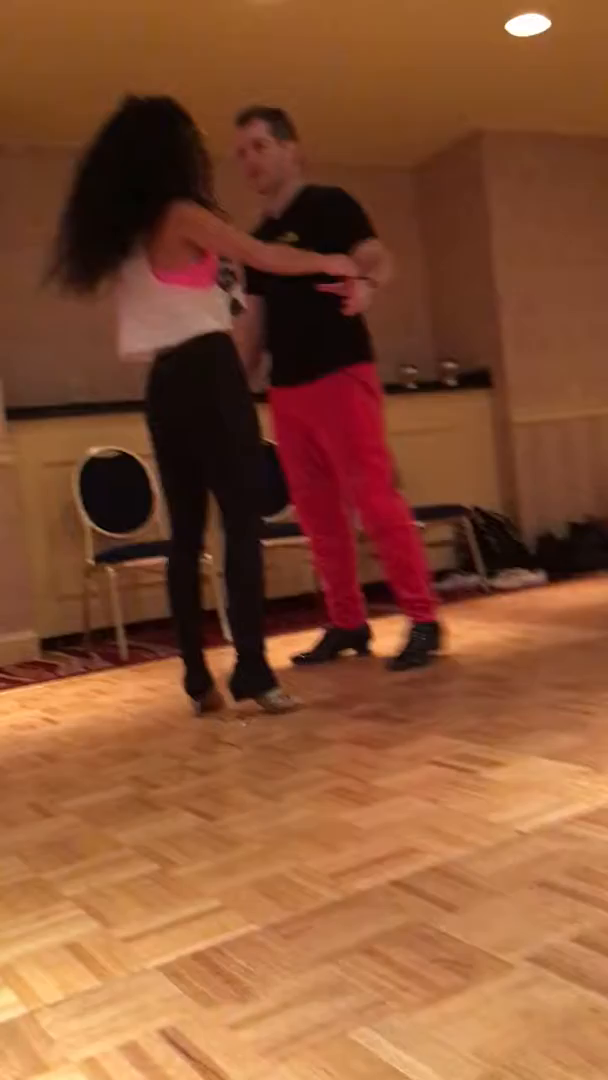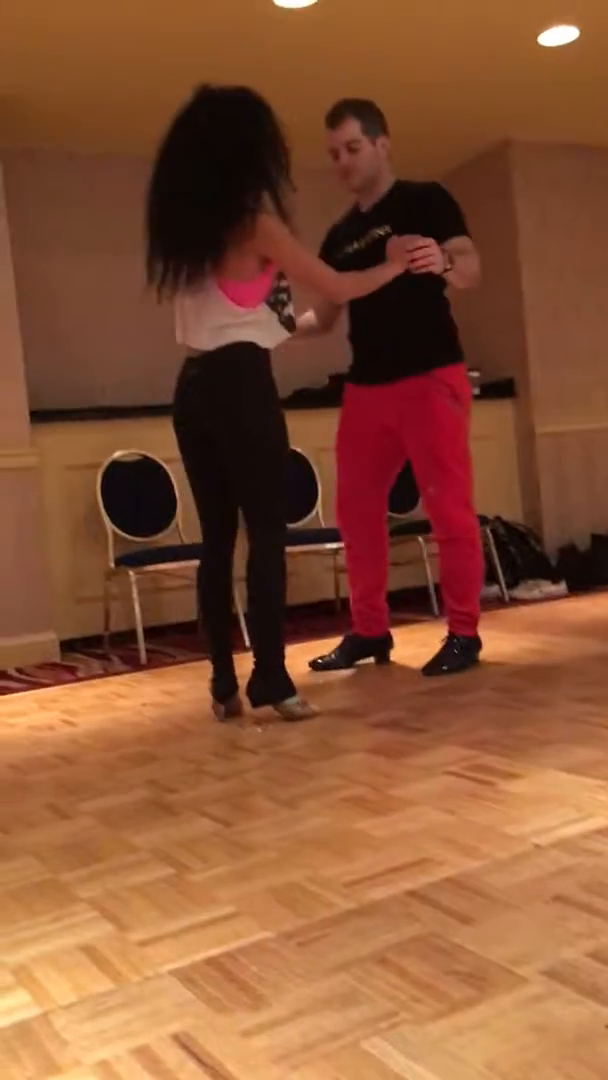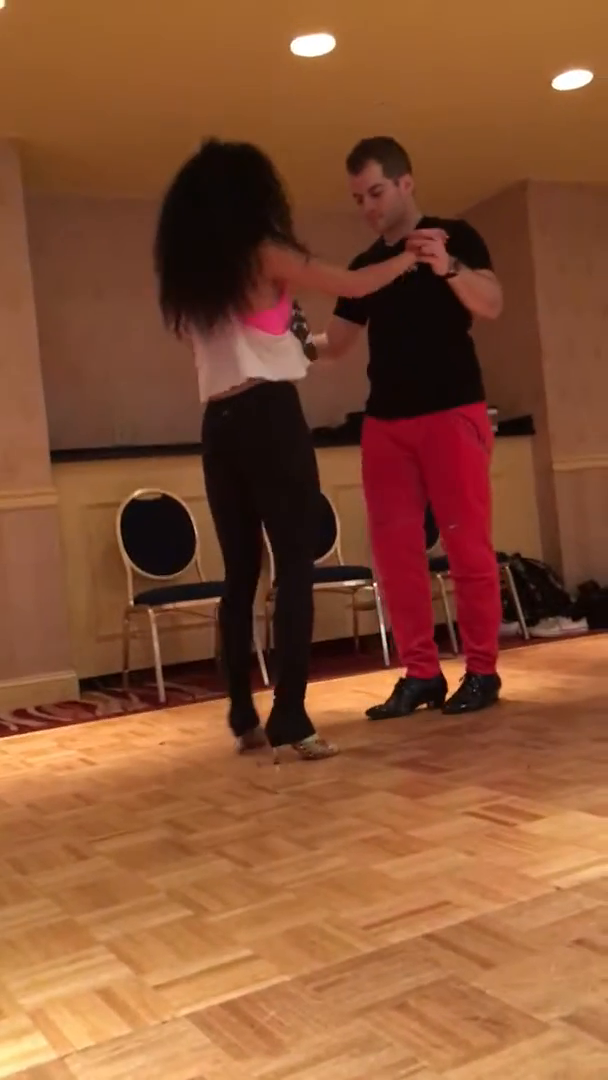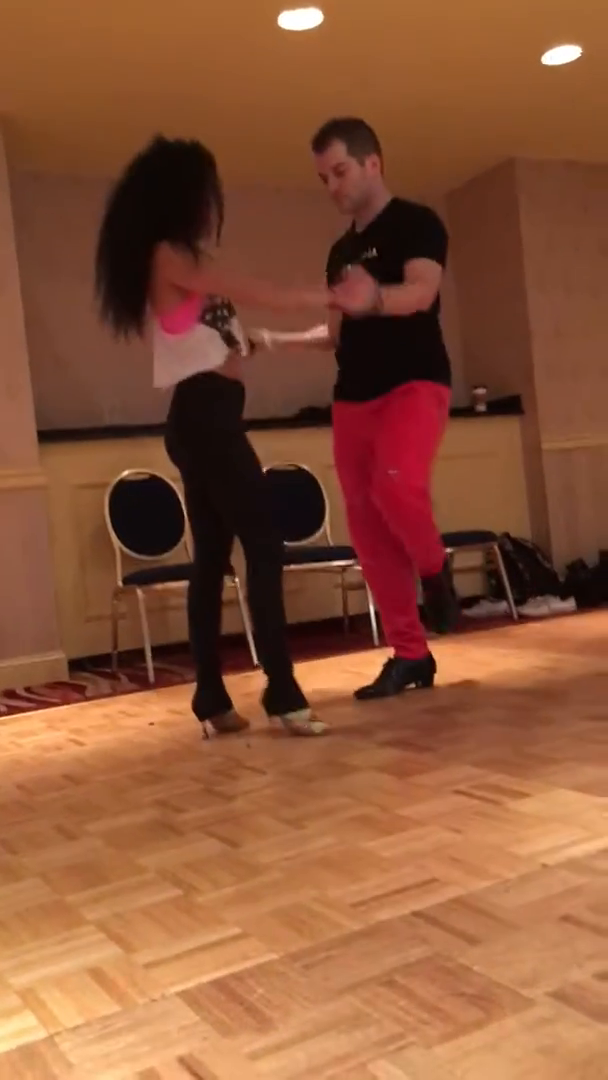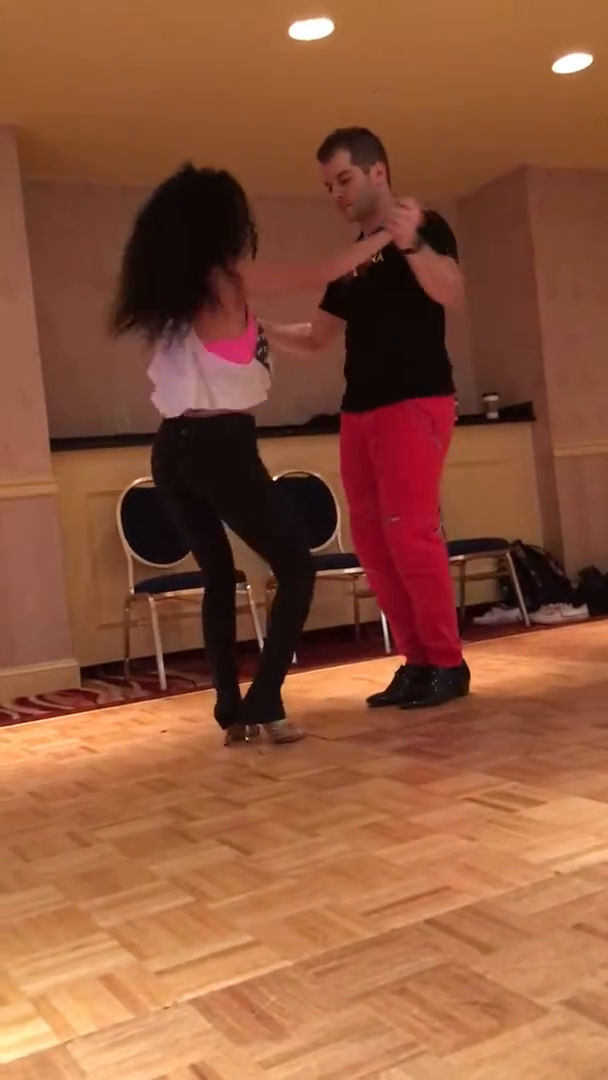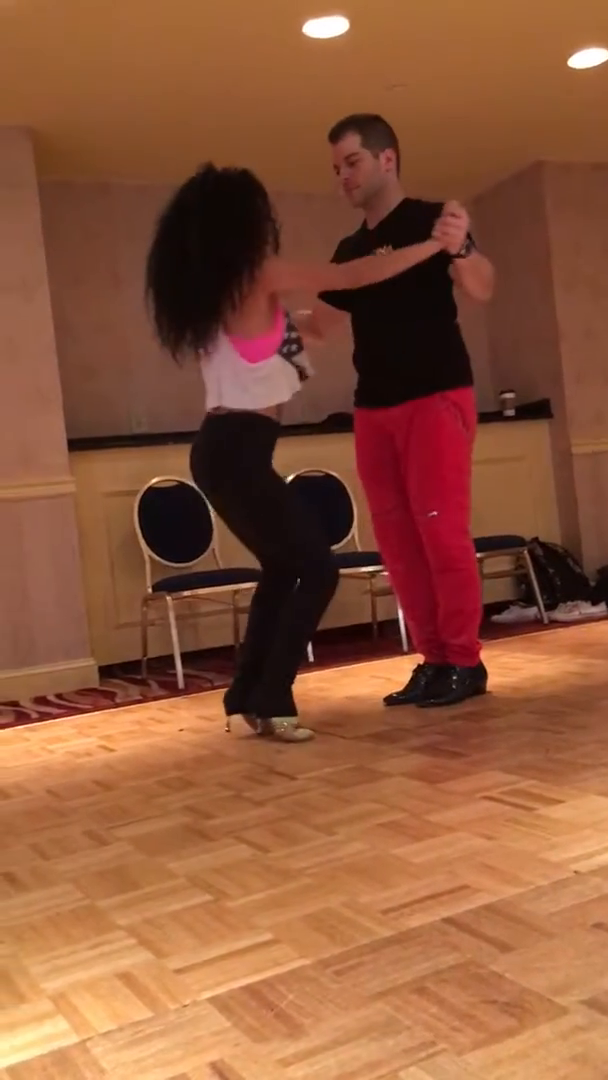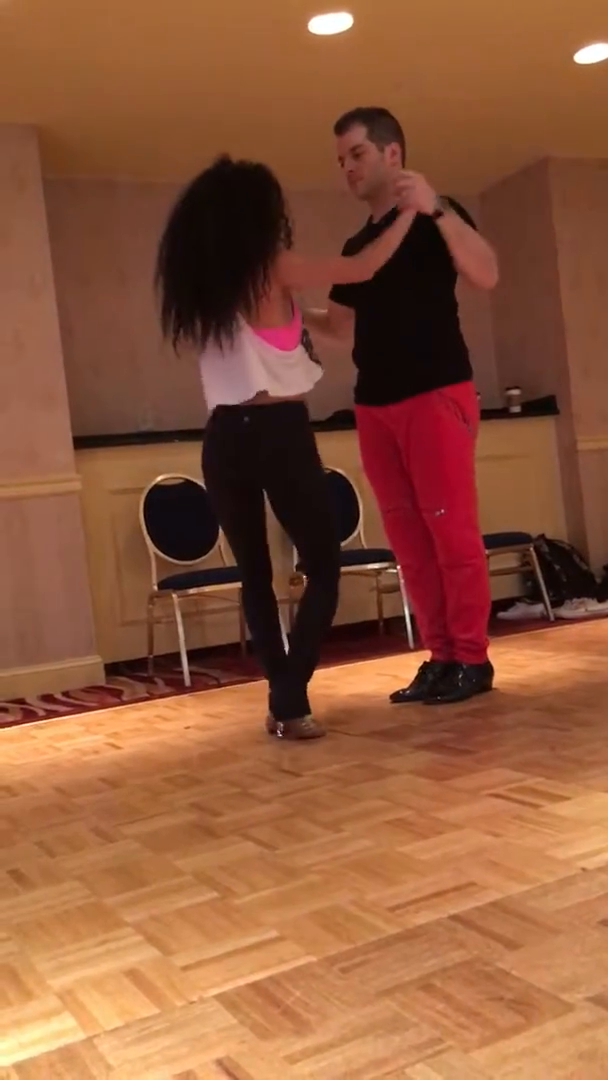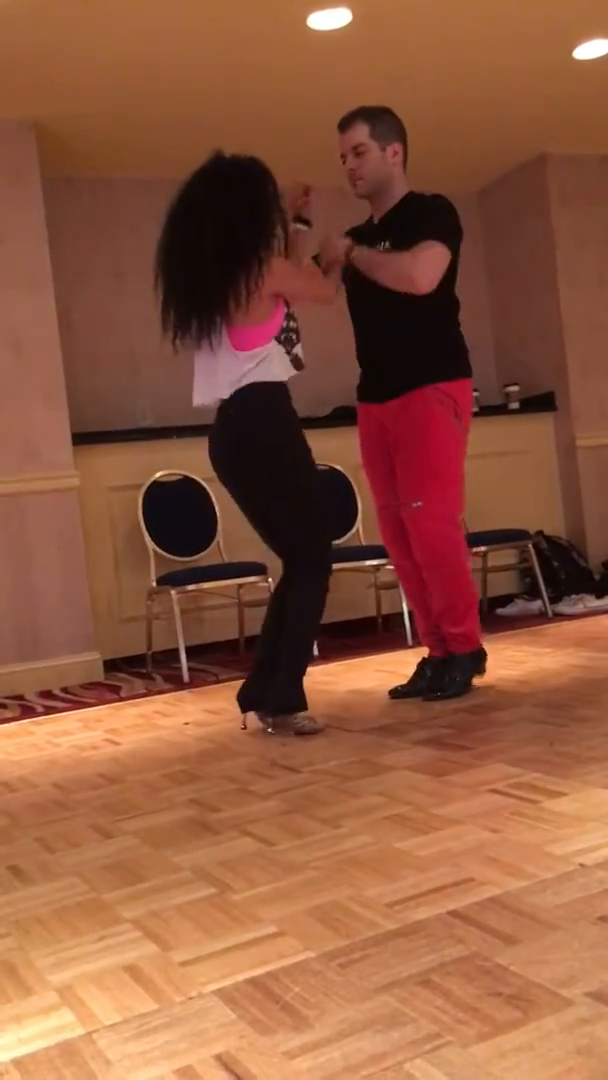
dt=0.5s
person 1, frame 1
left shoulder: (123, 235)
right shoulder: (180, 214)
right elbow: (266, 256)
right wrist: (329, 264)
left hip: (164, 385)
right hip: (206, 374)
left knee: (185, 532)
right knee: (242, 522)
left ankle: (198, 678)
right ankle: (252, 672)
person 1, frame 2
left shoulder: (187, 223)
right shoulder: (254, 220)
right elbow: (337, 288)
right wrist: (394, 266)
left hip: (191, 386)
right hip: (238, 382)
left knee: (216, 536)
right knee: (266, 530)
left ankle: (224, 682)
right ankle: (270, 680)
person 1, frame 3
left shoulder: (192, 273)
right shoulder: (263, 255)
right elbow: (354, 285)
right wrist: (411, 257)
left hip: (219, 426)
right hip: (269, 418)
left knee: (240, 573)
right knee: (294, 568)
left ankle: (242, 712)
right ankle: (290, 718)
person 1, frame 4
left shoulder: (170, 260)
right shoulder: (170, 255)
right elbow: (256, 294)
right wrist: (333, 295)
left hip: (196, 415)
right hip: (208, 413)
left knee: (211, 557)
right knee: (264, 547)
left ankle: (211, 700)
right ankle: (283, 692)
person 1, frame 5
left shoulder: (165, 290)
right shoulder: (230, 280)
right elbow: (316, 275)
right wrist: (386, 239)
left hip: (173, 449)
right hip: (223, 445)
left knee: (219, 578)
right knee: (296, 568)
left ankle: (230, 708)
right ankle: (263, 703)
person 1, frame 6
left shoulder: (203, 288)
right shoulder: (259, 275)
right elbow: (357, 277)
right wrist: (435, 244)
left hip: (216, 447)
right hip: (240, 449)
left knee: (282, 567)
right knee: (318, 569)
left ankle: (249, 692)
right ankle: (270, 699)
person 1, frame 7
left shoulder: (200, 285)
right shoulder: (274, 268)
right elbow: (361, 269)
right wrist: (407, 216)
left hip: (223, 437)
right hip: (279, 430)
left knee: (254, 570)
right knee: (322, 567)
left ankle: (282, 695)
right ankle: (291, 700)
person 1, frame 8
left shoulder: (201, 277)
right shoulder: (265, 267)
right elbow: (326, 289)
left wrist: (296, 232)
left hip: (226, 432)
right hip: (265, 420)
left knee: (298, 559)
right knee: (313, 560)
left ankle: (263, 690)
right ankle: (284, 696)
person 2, frame 1
left shoulder: (330, 206)
right shoulder: (258, 240)
left elbow: (380, 262)
left wrist: (365, 284)
right wrist: (241, 376)
left hip: (341, 375)
right hip: (286, 388)
left knee: (372, 496)
right knee: (316, 512)
left ankle: (423, 619)
right ankle: (347, 623)
person 2, frame 2
left shoulder: (426, 201)
right shoulder: (339, 236)
left elbow: (470, 268)
right elbow: (324, 315)
left wrist: (443, 262)
left hip: (430, 377)
right hip: (365, 386)
left knee: (448, 505)
right knee: (357, 509)
left ankle: (464, 633)
right ankle: (368, 631)
person 2, frame 3
left shoulder: (455, 236)
right shoulder: (363, 266)
left elbow: (491, 304)
right elbow: (335, 343)
left wrist: (447, 266)
left hip: (452, 412)
right hip: (384, 421)
left knee: (466, 542)
right knee: (395, 549)
left ankle: (482, 670)
right ankle: (421, 674)
person 2, frame 4
left shoulder: (416, 223)
right shoulder: (340, 250)
left elbow: (422, 293)
left wrist: (375, 299)
right wrist: (275, 340)
left hip: (414, 385)
right hip: (352, 399)
left knee: (396, 486)
right knee: (368, 530)
left ankle: (434, 571)
right ankle: (409, 653)
person 2, frame 5
left shoulder: (425, 226)
left elbow: (450, 291)
right elbow: (317, 336)
left wrist: (411, 244)
right wrist: (256, 331)
left hip: (415, 404)
right hip: (359, 411)
left knee: (409, 531)
right knee: (372, 541)
left ankle: (448, 663)
right ankle: (417, 660)
person 2, frame 6
left shoulder: (429, 220)
right shoulder: (349, 251)
left elbow: (483, 289)
right elbow: (318, 322)
left wrist: (461, 249)
left hip: (436, 398)
right hip: (373, 408)
left knee: (442, 529)
right knee: (396, 537)
left ankle: (465, 661)
right ankle: (434, 659)
person 2, frame 7
left shoulder: (433, 217)
right shoulder: (356, 245)
left elbow: (486, 274)
right elbow: (337, 321)
left wrist: (434, 208)
left hip: (436, 394)
right hip: (375, 404)
left knee: (451, 527)
right knee: (407, 535)
left ankle: (473, 659)
right ankle: (442, 657)
person 2, frame 8
left shoulder: (431, 212)
right shoulder: (353, 243)
left elbow: (421, 276)
left wrist: (350, 253)
left hip: (434, 388)
right hip: (375, 399)
left knee: (430, 520)
right knee: (399, 532)
left ankle: (465, 647)
right ankle: (439, 652)
